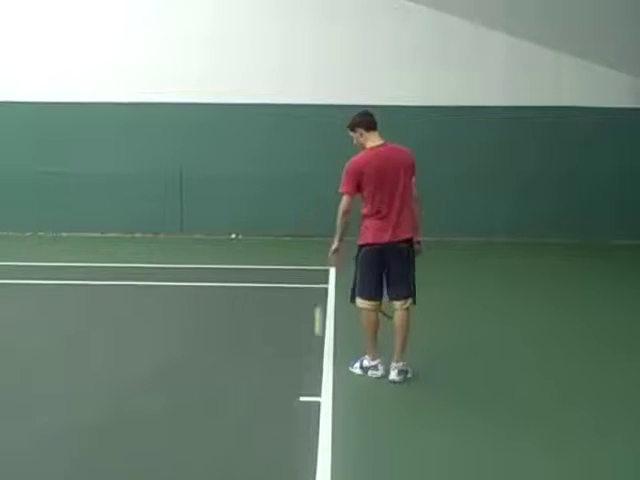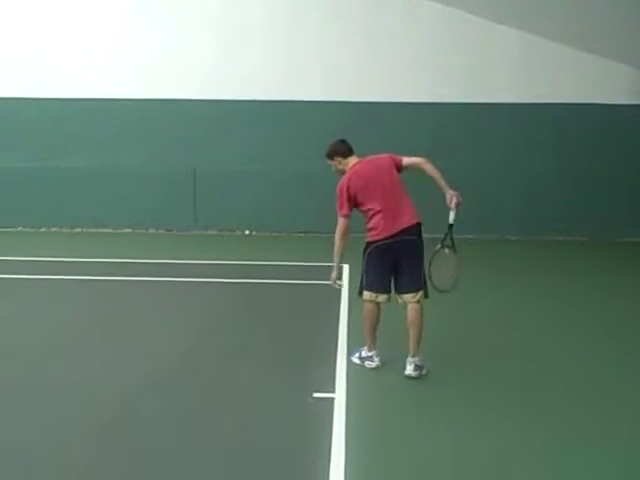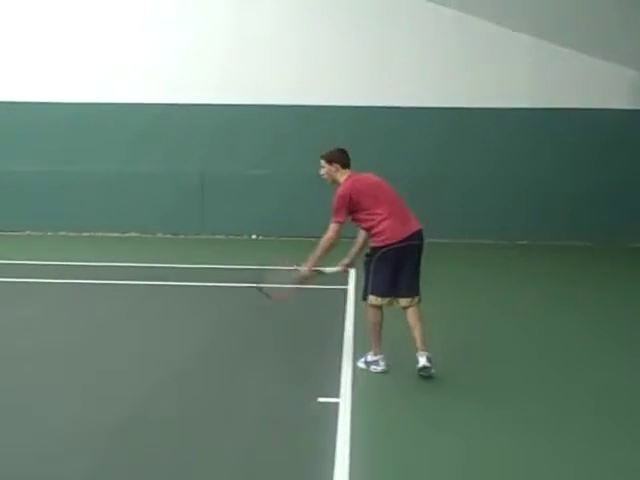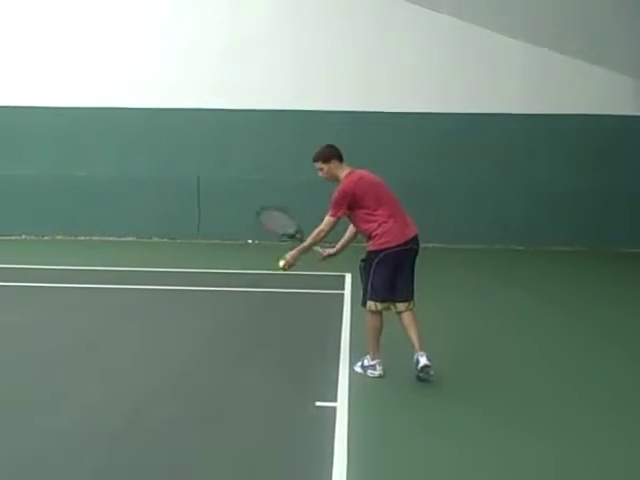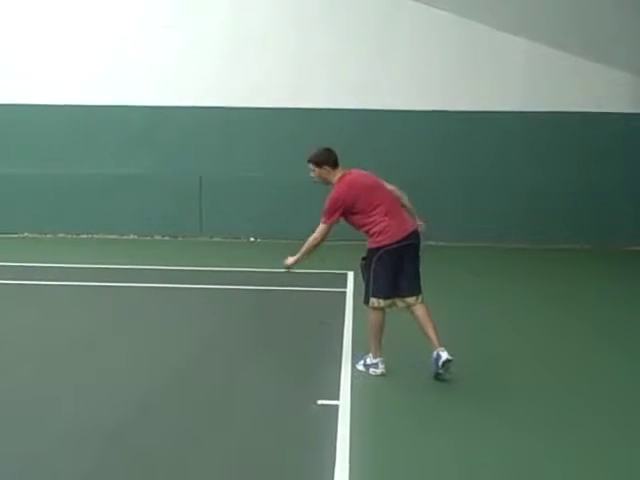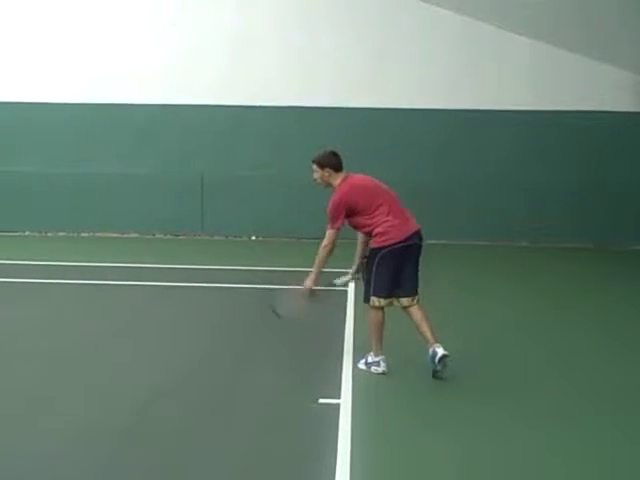
dt=0.7s
person 1, frame 1
left shoulder: (356, 163)
right shoulder: (405, 155)
left elbow: (345, 208)
right elbow: (413, 198)
left wrist: (337, 241)
right wrist: (416, 234)
left hip: (371, 242)
right hip: (402, 240)
left knee: (367, 303)
right knee: (402, 304)
left ankle: (372, 361)
right ankle: (398, 365)
person 1, frame 2
left shoulder: (345, 183)
right shoulder: (384, 160)
left elbow: (342, 230)
right elbow: (422, 162)
left wrist: (336, 267)
right wrist: (448, 191)
left hip: (380, 239)
right hip: (409, 231)
left knee: (371, 297)
right knee: (414, 299)
left ankle: (370, 353)
right ankle: (413, 360)
person 1, frame 3
left shoulder: (344, 192)
right shoulder: (367, 180)
left elbow: (331, 237)
left wrist: (310, 265)
right wrist: (351, 259)
left hip: (388, 243)
right hip: (413, 235)
left knee: (374, 300)
right knee: (409, 301)
left ankle: (376, 357)
right ankle: (422, 355)
person 1, frame 4
left shoulder: (346, 188)
right shoulder: (362, 178)
left elbow: (324, 229)
left wrist: (297, 252)
right wrist: (337, 249)
left hip: (385, 246)
right hip: (408, 240)
left knee: (373, 306)
right knee: (403, 304)
left ankle: (373, 362)
right ankle: (420, 355)
person 1, frame 5
left shoulder: (338, 195)
right shoulder: (359, 175)
left elbow: (319, 236)
right elbow: (394, 192)
left wrist: (296, 258)
right wrist: (414, 218)
left hip: (385, 243)
right hip: (408, 235)
left knee: (376, 302)
right knee: (413, 298)
left ankle: (375, 360)
right ankle: (439, 351)
person 1, frame 6
left shoulder: (339, 198)
right shoulder: (360, 181)
left elbow: (328, 244)
left wrist: (313, 276)
right wrist: (357, 263)
left hip: (388, 243)
right hip: (412, 235)
left knee: (376, 302)
right knee: (409, 300)
left ankle: (377, 358)
right ankle: (436, 348)
